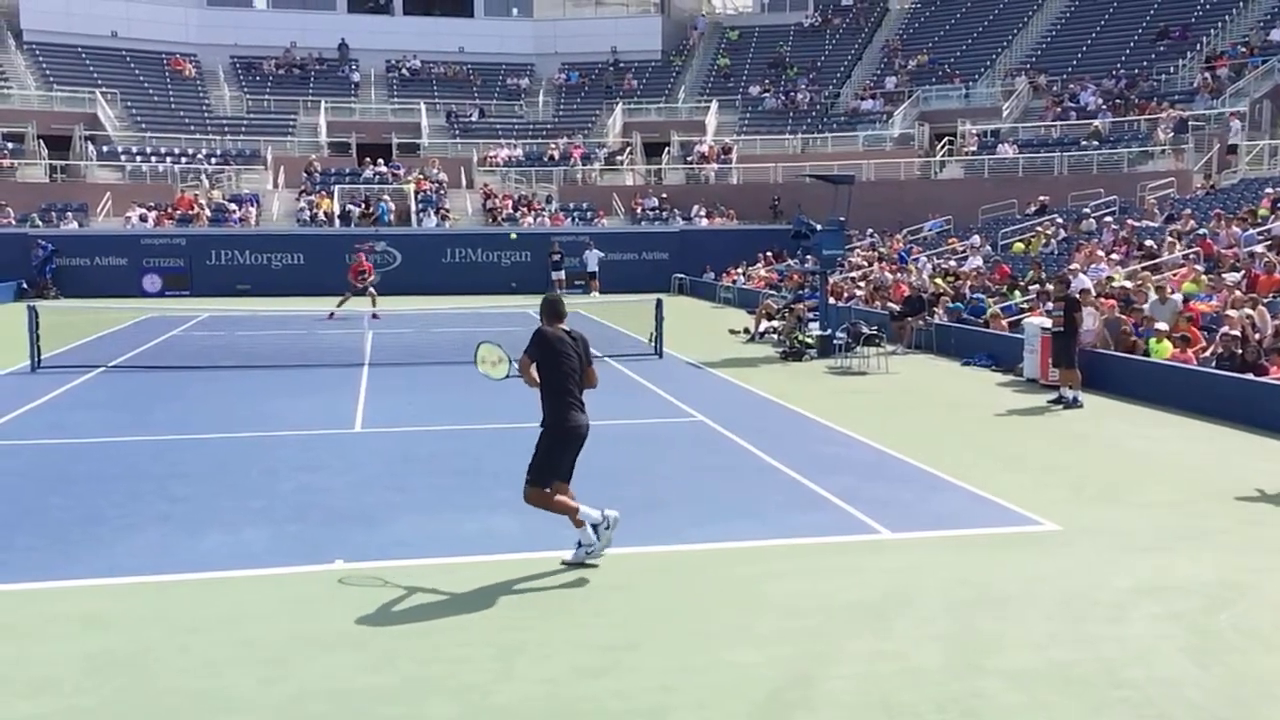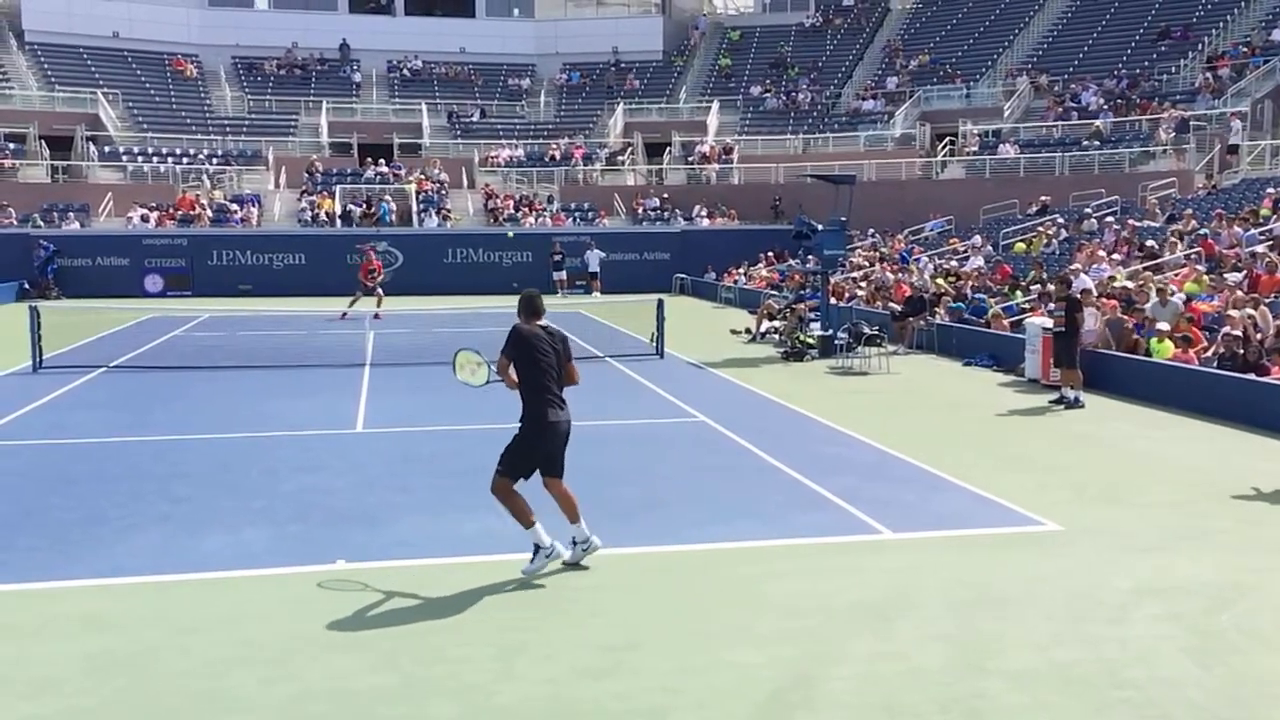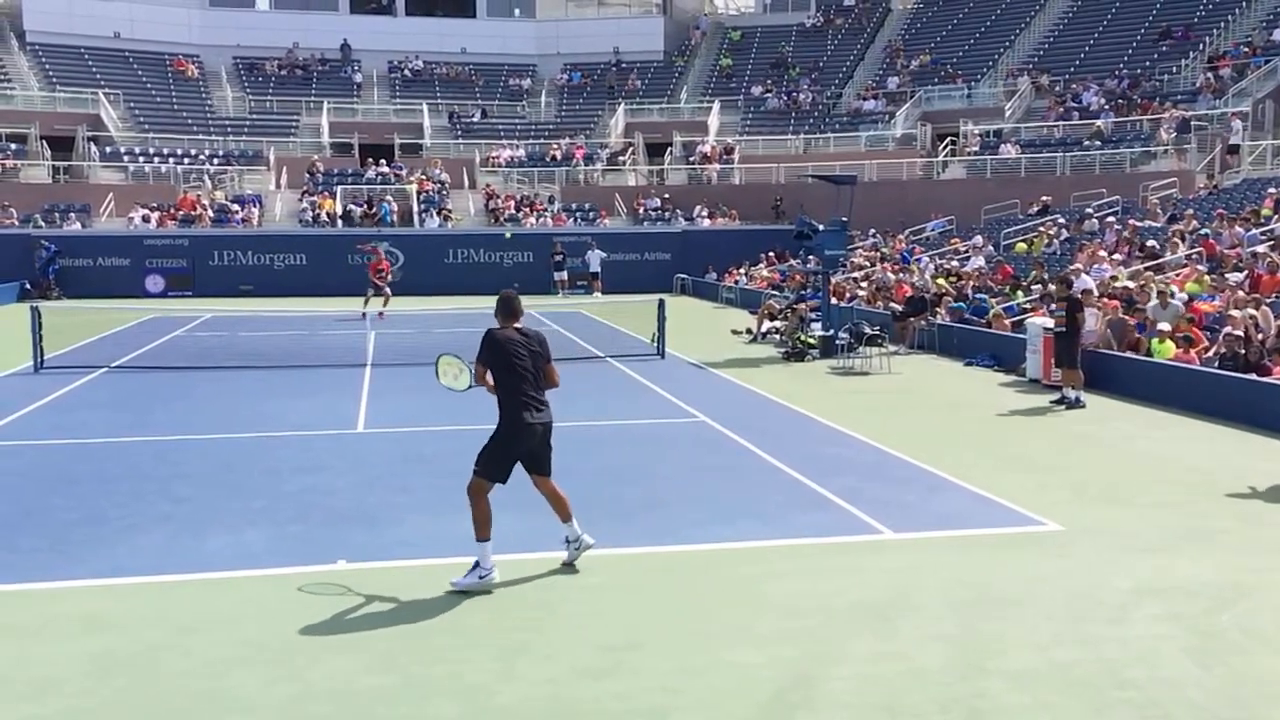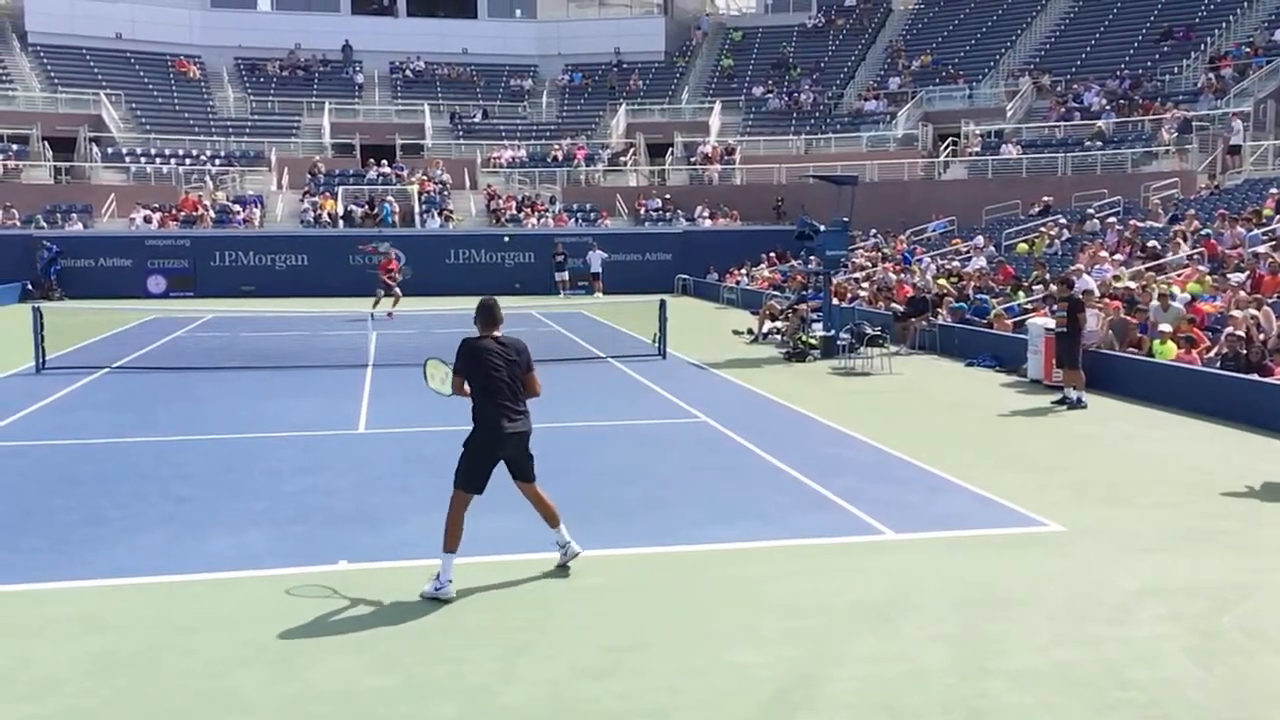
dt=0.5s
person 1, frame 1
left shoulder: (543, 335)
right shoulder: (580, 339)
left elbow: (524, 368)
right elbow: (592, 381)
left wrist: (536, 380)
left hip: (561, 426)
right hip: (578, 423)
left knee: (533, 494)
right knee: (558, 487)
left ankle: (599, 519)
right ankle: (588, 543)
person 1, frame 2
left shoulder: (519, 332)
right shoulder: (559, 336)
left elbow: (502, 369)
right elbow: (573, 378)
left wrist: (514, 380)
left hip: (539, 422)
right hip: (561, 419)
left knee: (501, 485)
right knee: (554, 483)
left ankle: (545, 545)
right ankle: (583, 539)
person 1, frame 3
left shoulder: (493, 337)
right shoulder: (538, 338)
left elbow: (479, 377)
right elbow: (554, 380)
left hip: (516, 424)
right hip: (543, 420)
left knee: (477, 488)
right knee: (544, 482)
left ankle: (484, 567)
right ankle: (576, 538)
person 1, frame 4
left shoulder: (469, 347)
right shoulder: (519, 346)
left elbow: (457, 388)
right elbow: (535, 390)
left hip: (488, 432)
right hip: (521, 429)
left knee: (458, 502)
right knee: (530, 488)
left ankle: (445, 580)
right ankle: (567, 544)
